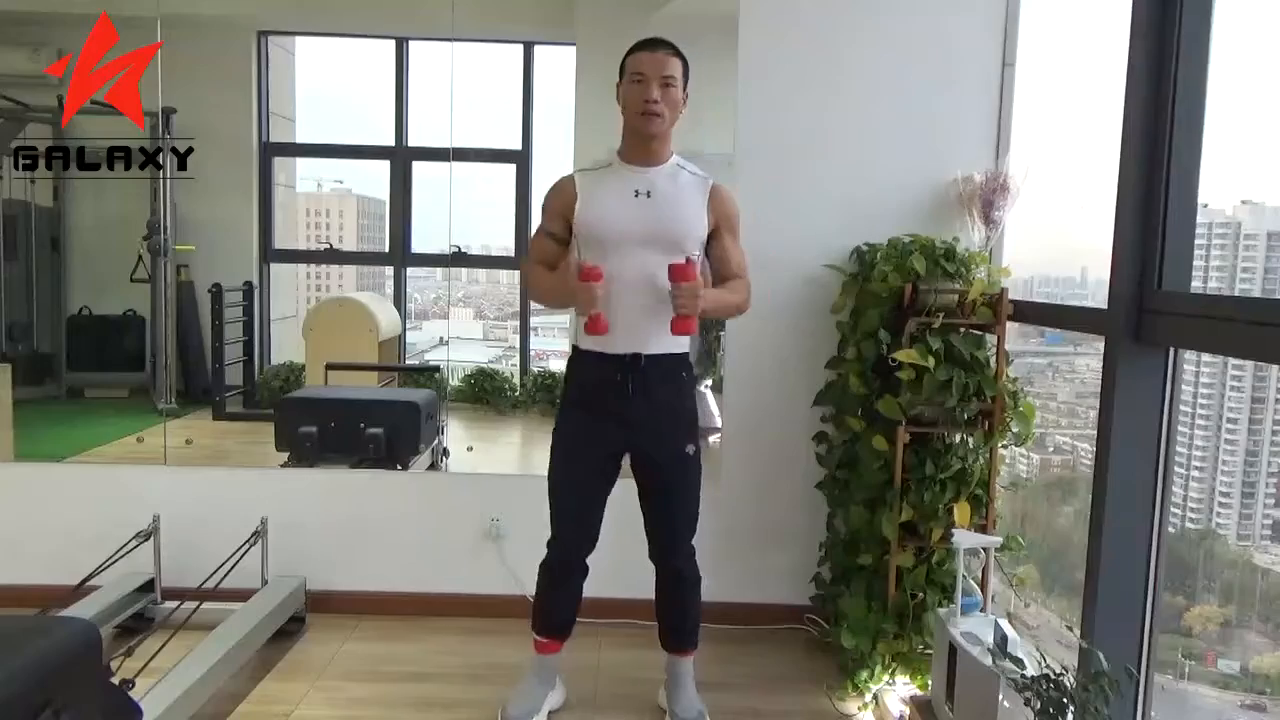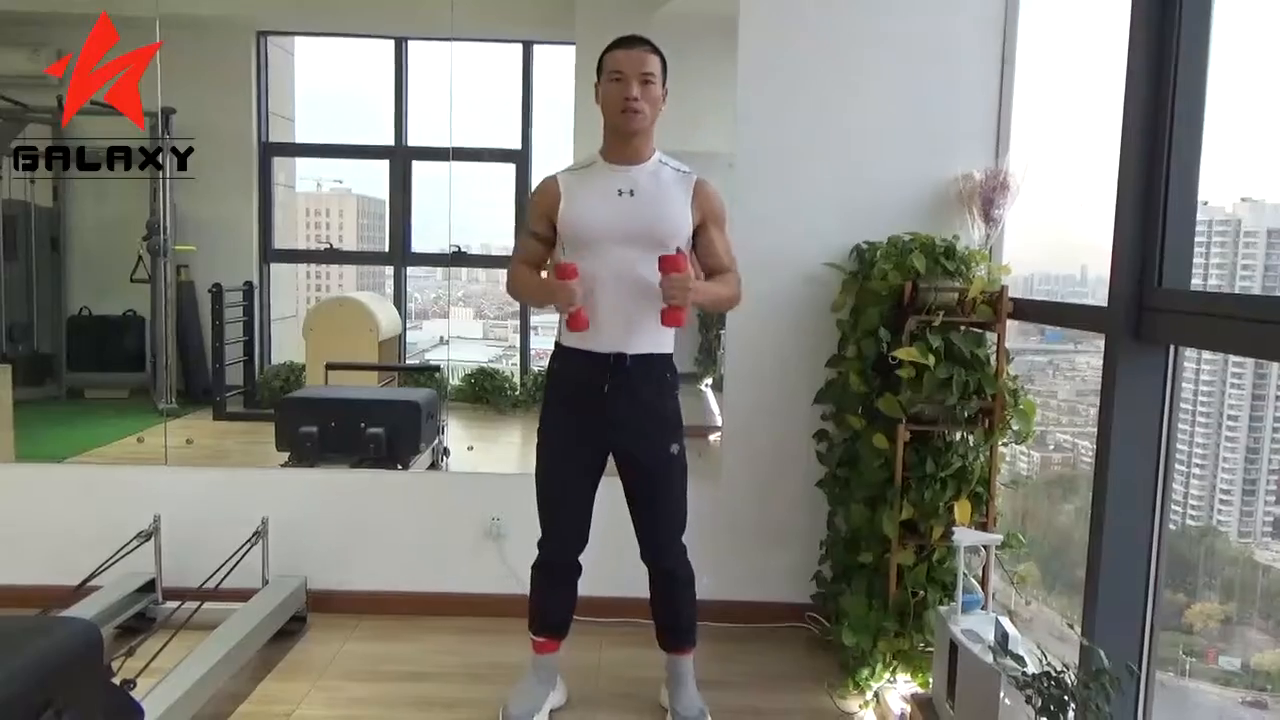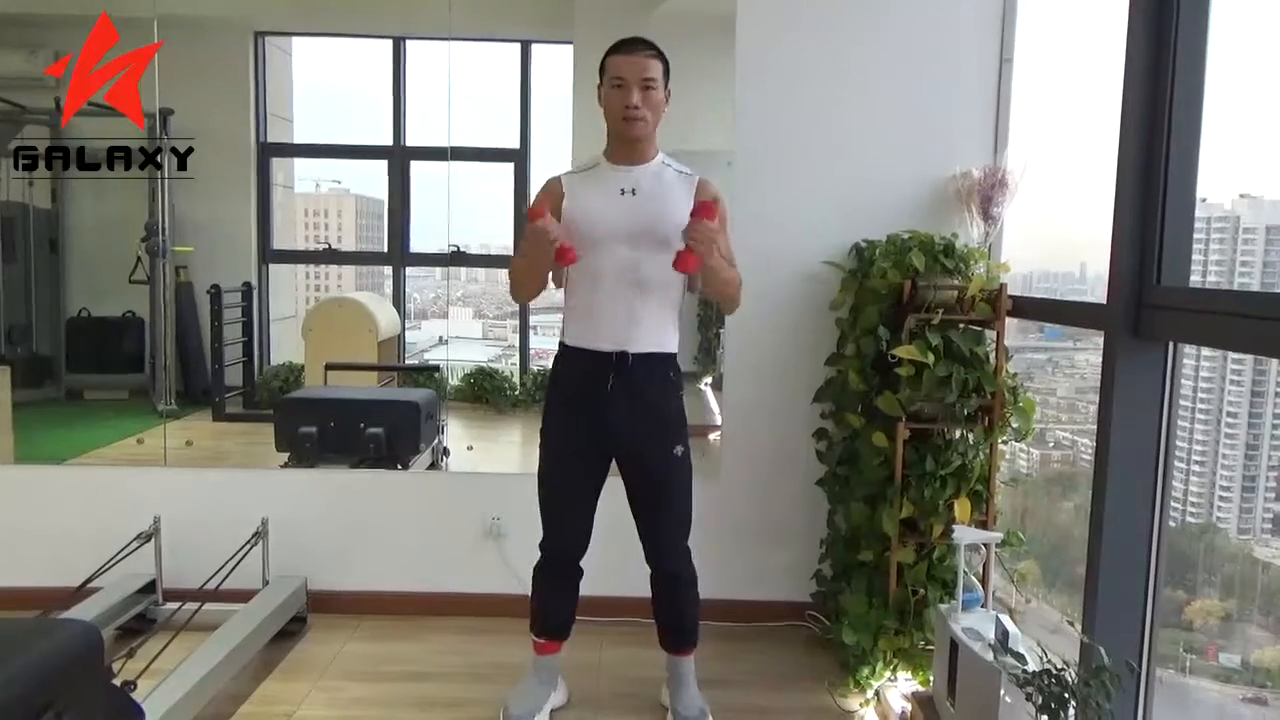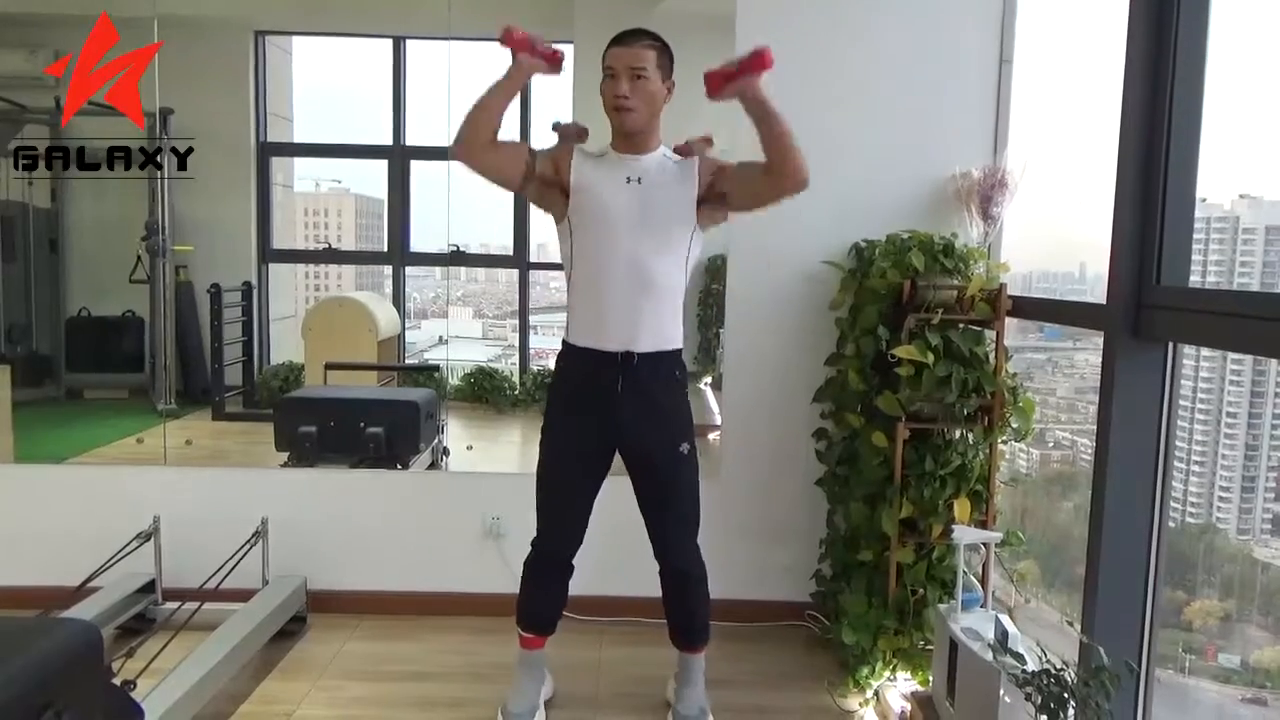
dt=0.3s
person 1, frame 1
left shoulder: (710, 196)
right shoulder: (573, 191)
left elbow: (740, 291)
right elbow: (534, 273)
left wrist: (705, 298)
right wrist: (569, 289)
left hip: (668, 384)
right hip: (591, 381)
left knee: (674, 547)
right knee: (569, 540)
person 1, frame 2
left shoulder: (695, 194)
right shoulder: (557, 191)
left elbow: (731, 288)
right elbow: (518, 279)
left wrist: (698, 291)
right wrist: (547, 288)
left hip: (650, 382)
right hip: (574, 379)
left knee: (665, 545)
right knee: (559, 541)
person 1, frame 3
left shoulder: (696, 193)
right shoulder: (562, 192)
left elbow: (730, 299)
right elbow: (521, 291)
left wrist: (709, 257)
right wrist: (538, 251)
left hip: (653, 383)
right hip: (577, 379)
left knee: (669, 548)
right knee: (561, 543)
person 1, frame 4
left shoulder: (700, 179)
right shoulder: (566, 172)
left elbow: (791, 176)
right elbow: (472, 149)
left wrist: (752, 94)
right wrist: (518, 74)
left hip: (658, 379)
right hip: (581, 375)
left knee: (678, 545)
right knee: (554, 538)
